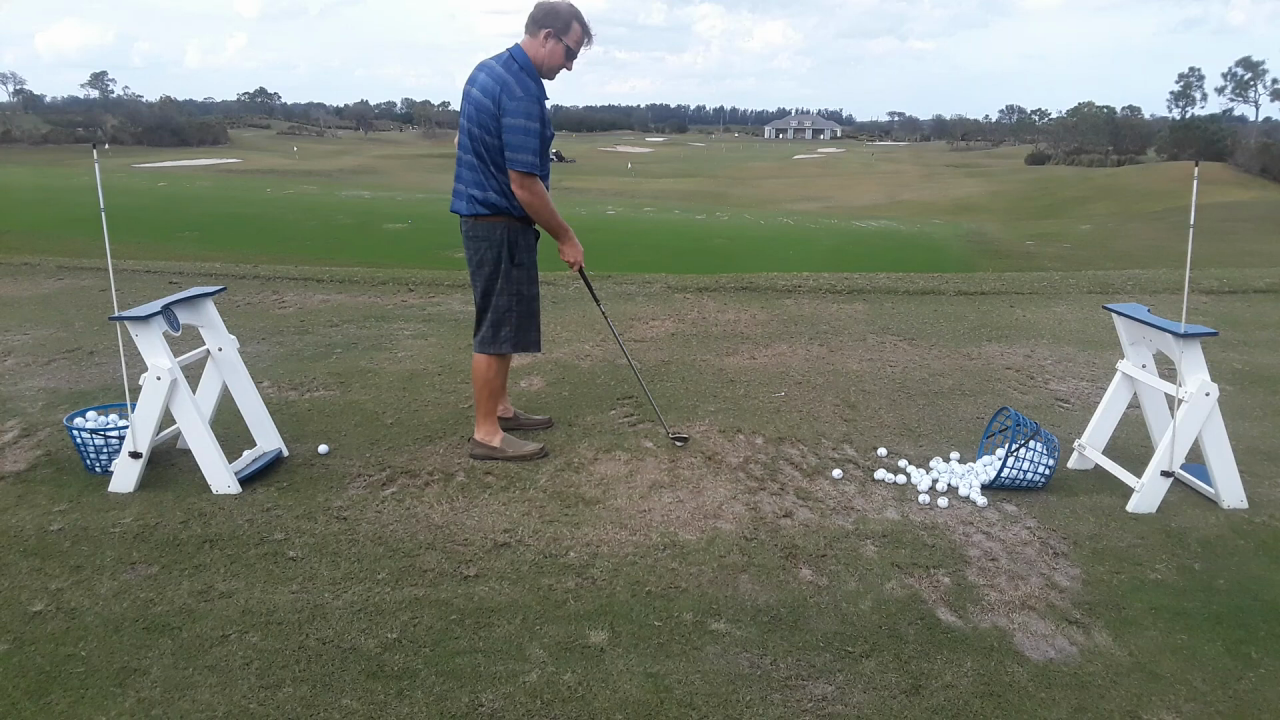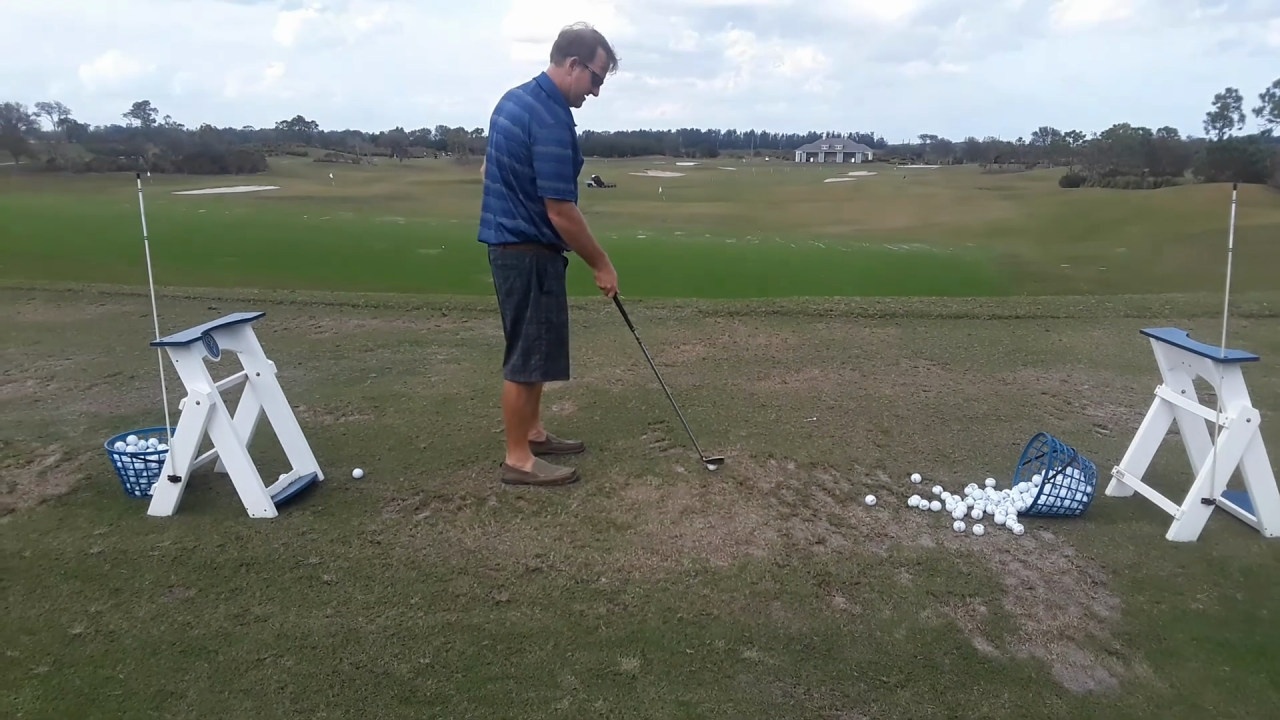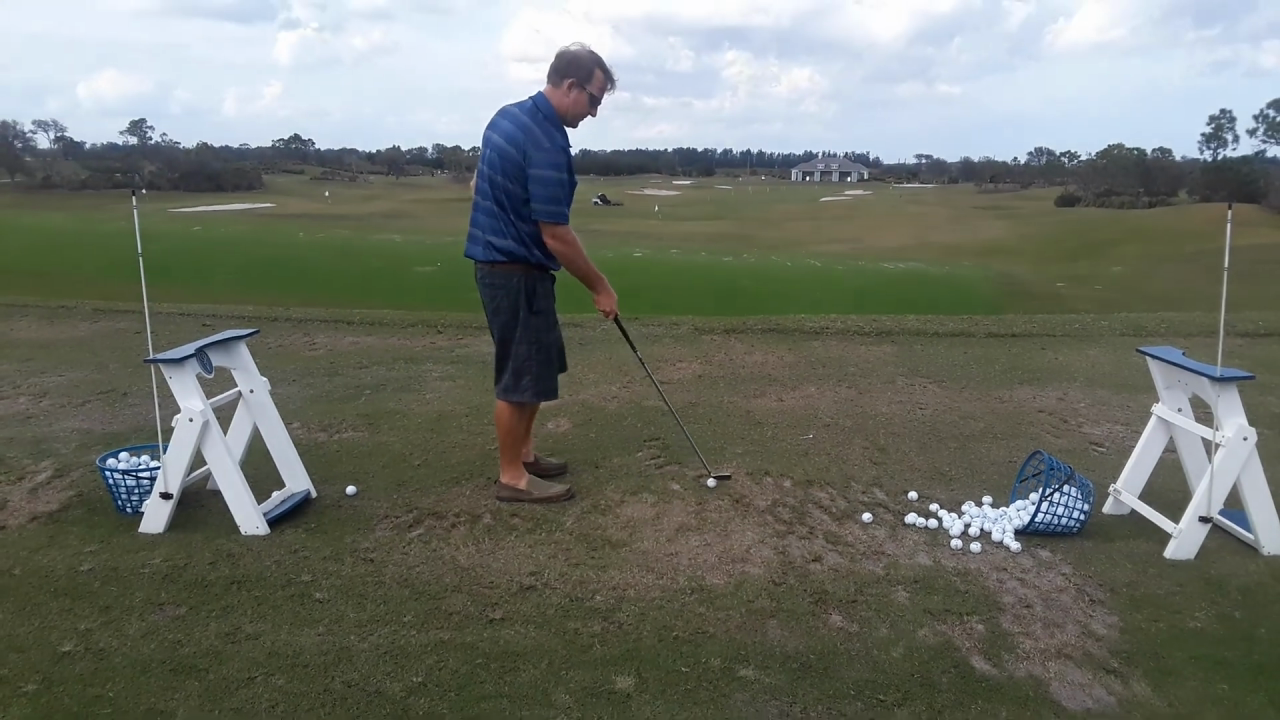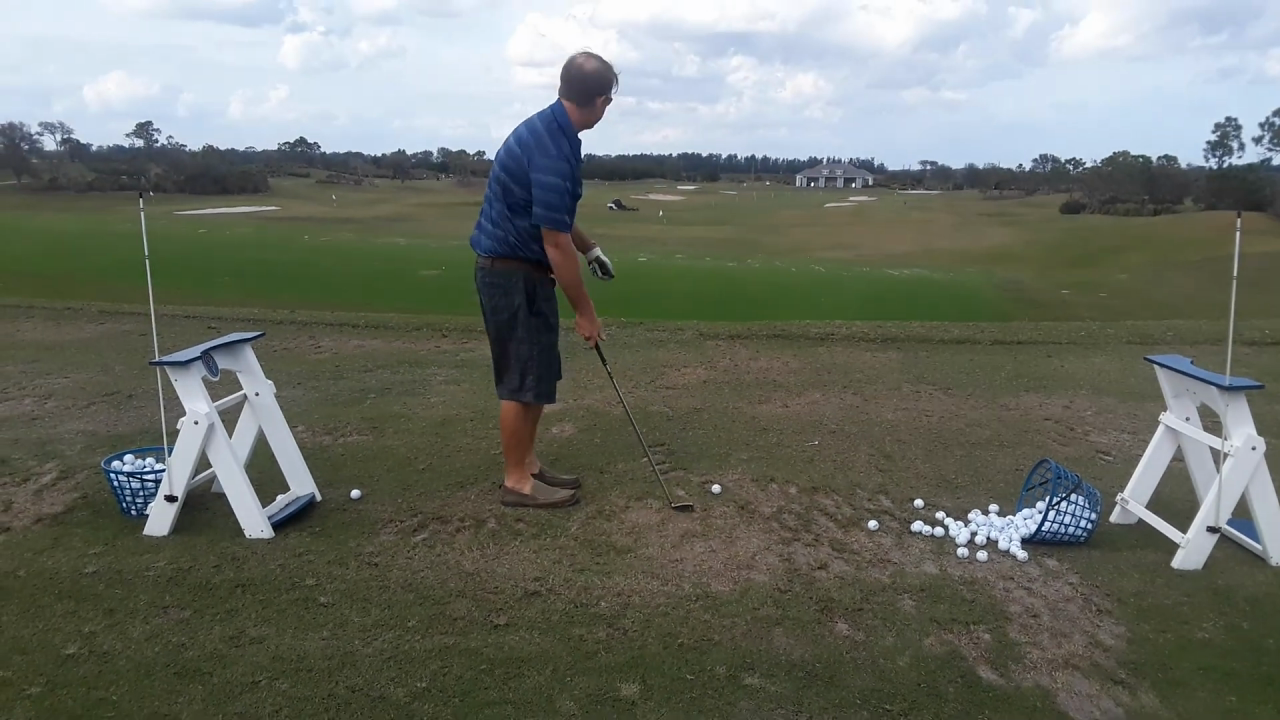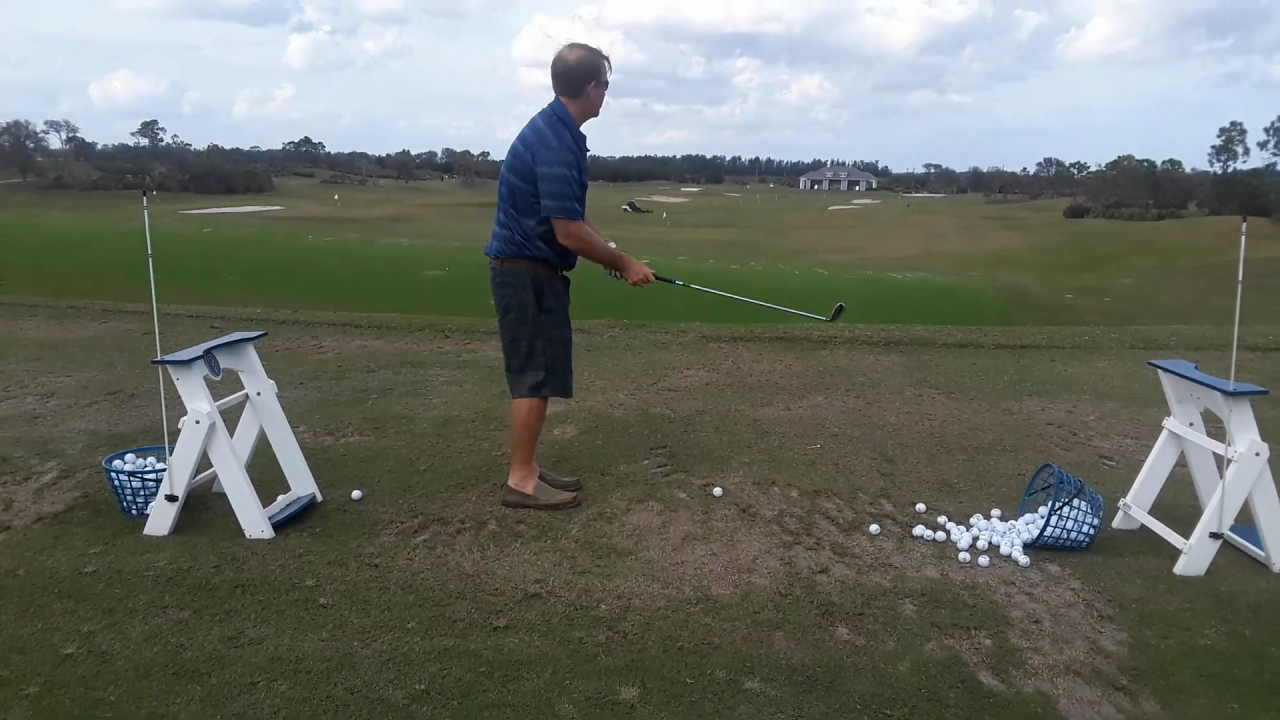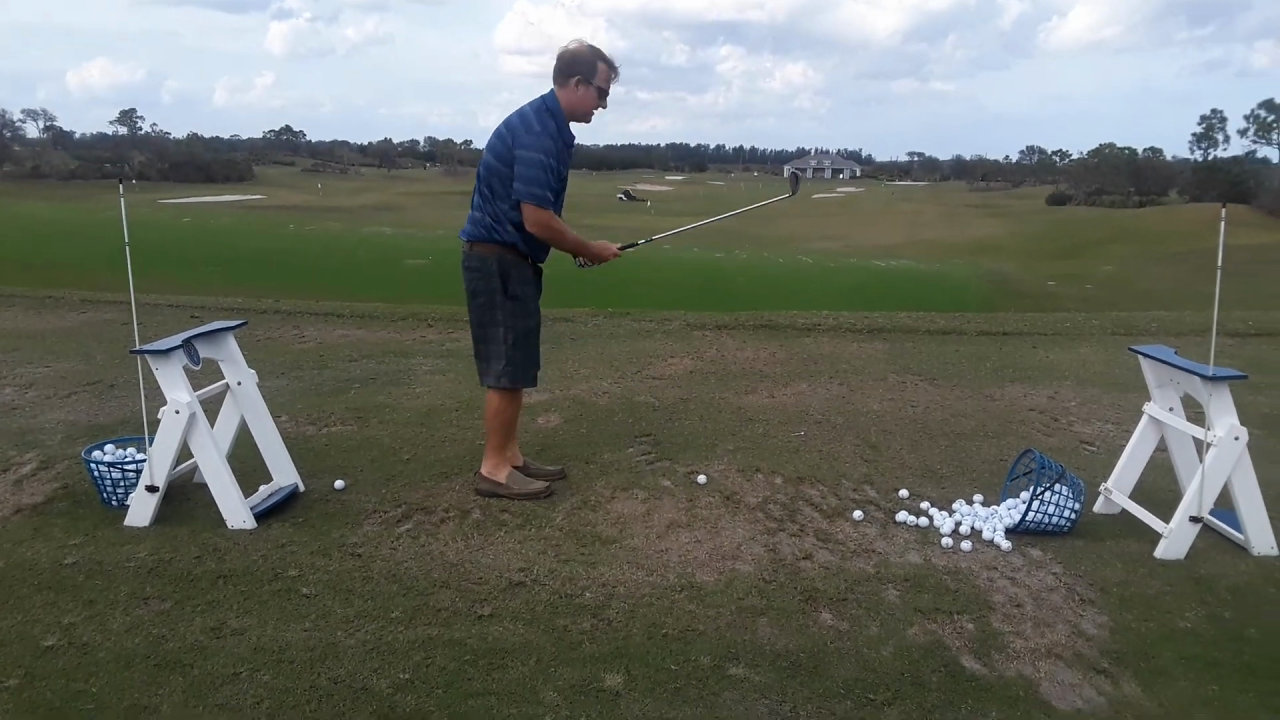
dt=0.5s
person 1, frame 1
left shoulder: (489, 69)
right shoulder: (521, 91)
left elbow: (476, 146)
right elbow: (524, 184)
right wrist: (566, 238)
left hip: (484, 213)
right hip: (500, 223)
left knee: (502, 323)
right knee: (497, 328)
left ankle: (499, 408)
right ankle: (486, 433)
person 1, frame 2
left shoulder: (515, 99)
right shoulder: (551, 120)
left elbow: (492, 172)
right elbow: (561, 212)
right wrist: (600, 264)
left hip: (511, 242)
right hip: (529, 251)
left knee: (533, 349)
right knee: (528, 355)
left ankle: (533, 433)
right ankle: (517, 459)
person 1, frame 3
left shoulder: (508, 115)
right shoulder: (547, 142)
left elbow: (478, 185)
right elbow: (557, 237)
right wrist: (600, 287)
left hip: (501, 261)
right hip: (516, 272)
left knee: (539, 364)
right knee: (522, 374)
left ankle: (521, 452)
right ankle: (512, 476)
person 1, frame 4
left shoulder: (547, 129)
right shoulder: (553, 150)
right elbow: (556, 245)
left wrist: (590, 248)
right wrist: (585, 311)
left hip: (516, 266)
right hip: (513, 272)
left knee: (536, 373)
right knee: (523, 378)
left ankle: (527, 463)
right ankle: (516, 480)
person 1, frame 5
left shoulder: (555, 130)
right shoulder: (554, 143)
left elbow: (570, 215)
right elbow: (569, 233)
left wrist: (609, 251)
right wrist: (623, 263)
left hip: (532, 271)
right hip: (526, 274)
left knee: (537, 376)
right knee: (538, 377)
left ankle: (527, 468)
right ankle: (520, 481)
person 1, frame 6
left shoulder: (548, 125)
right shoulder: (537, 131)
right elbow: (537, 220)
left wrist: (579, 246)
right wrist: (589, 250)
left hip: (511, 259)
right hip: (498, 261)
left knee: (514, 365)
right knee: (507, 367)
left ankle: (510, 456)
right ankle: (493, 469)
